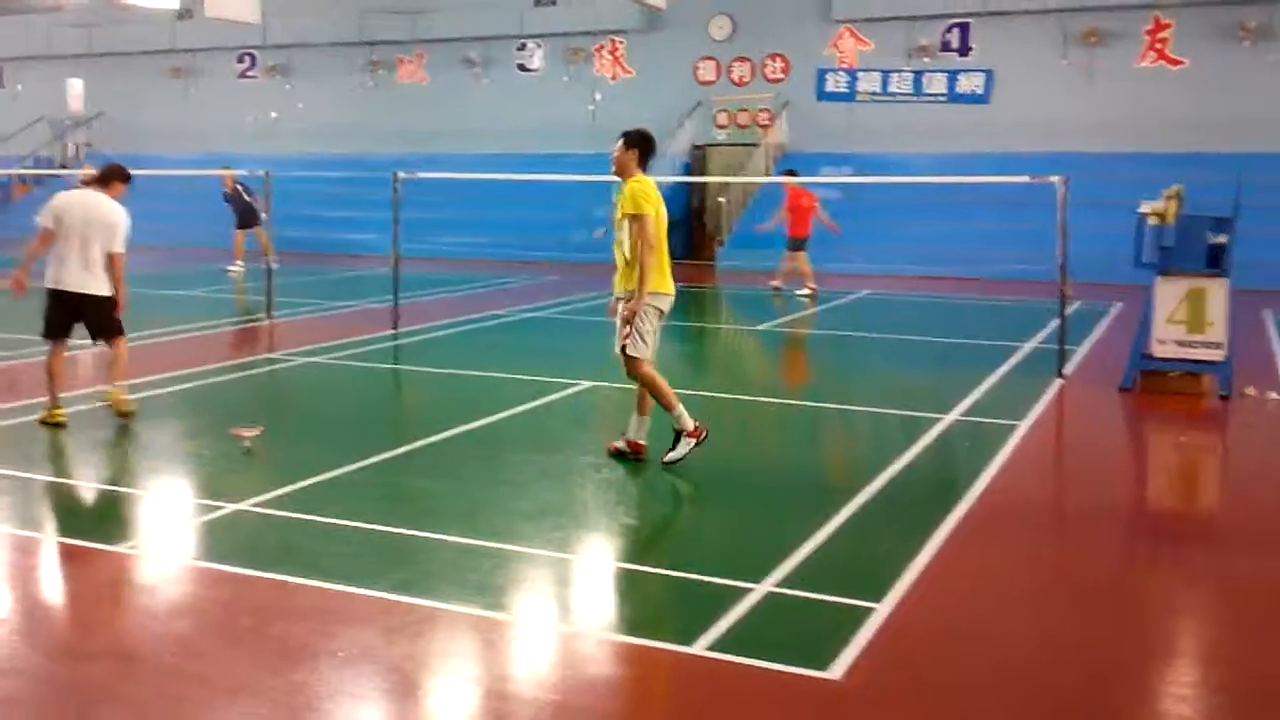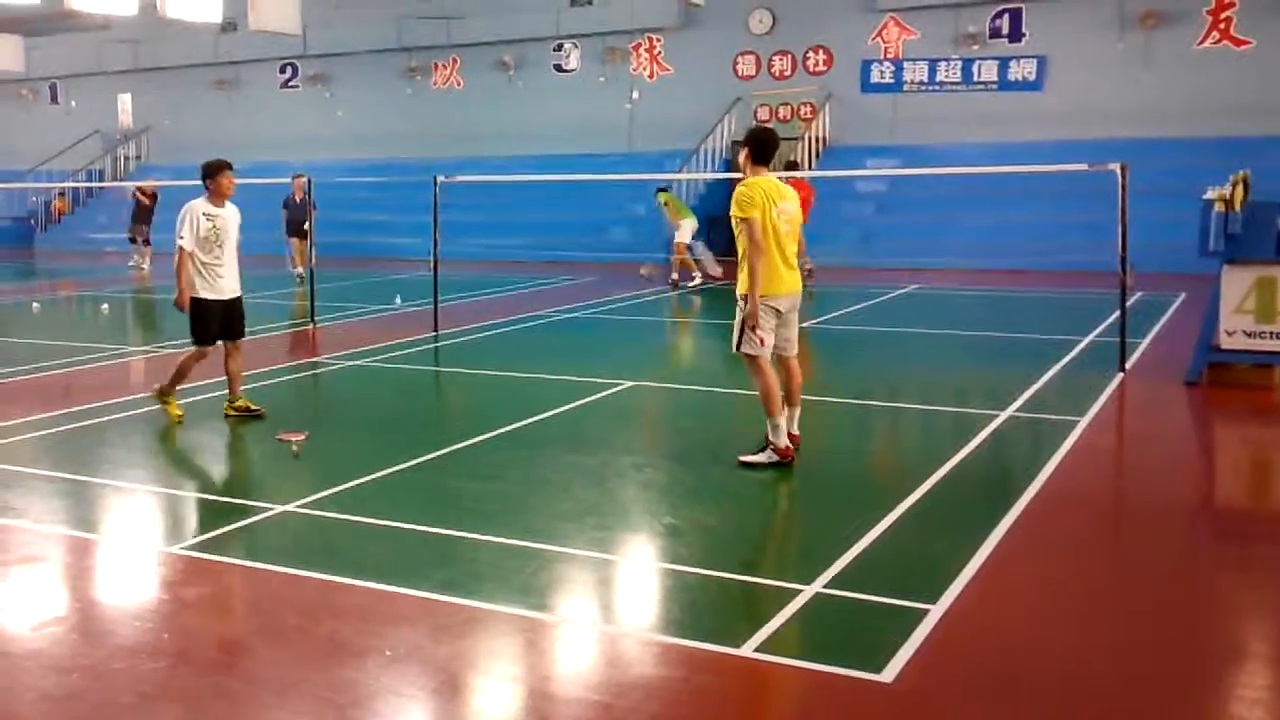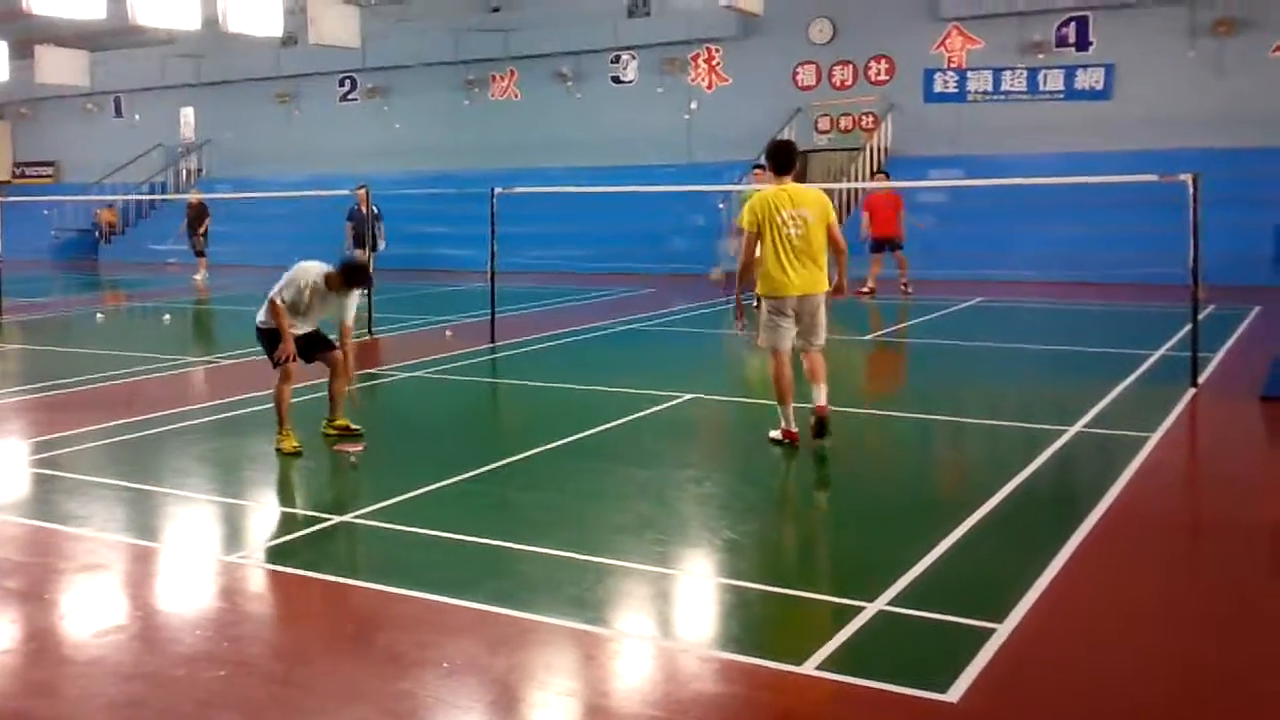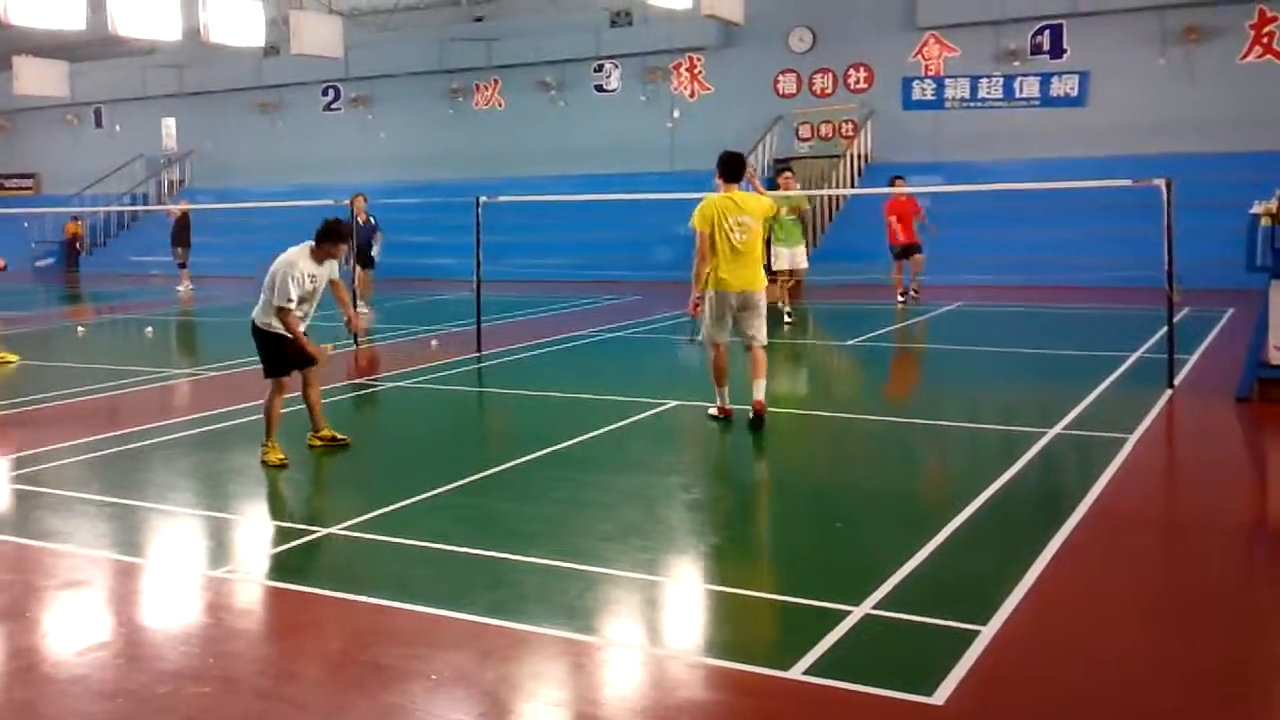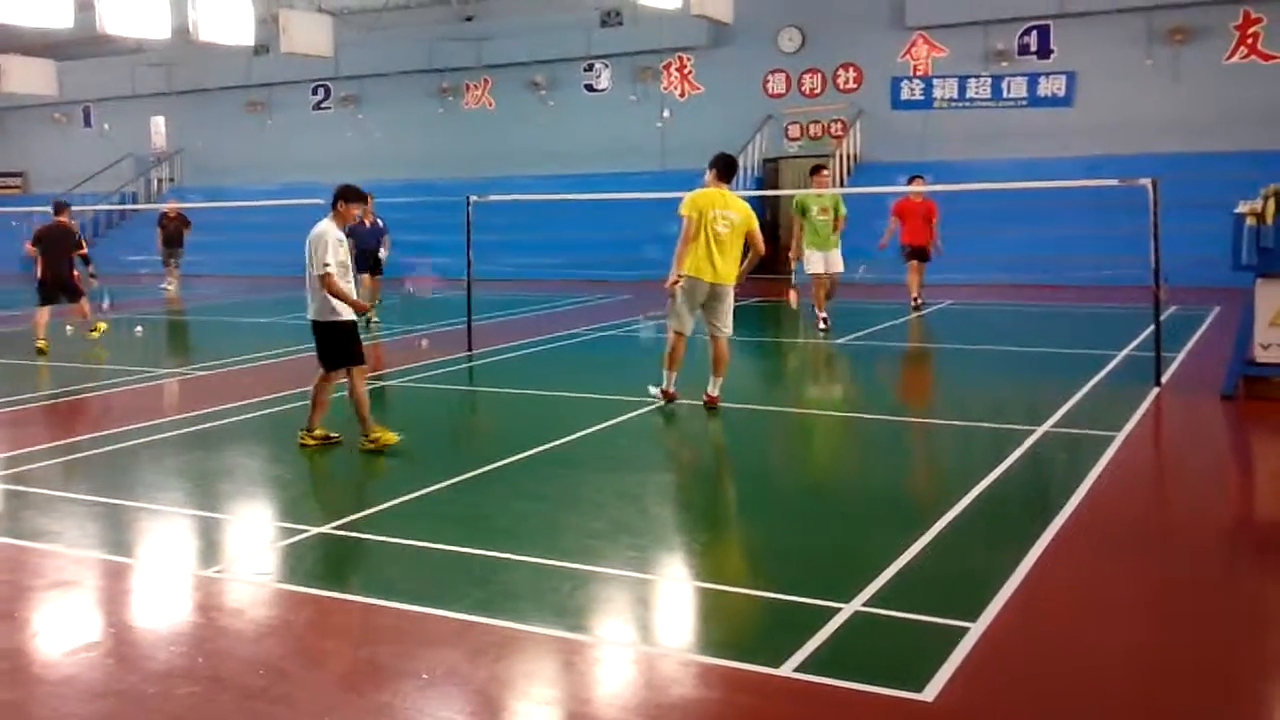
dt=1s
person 1, frame 1
left shoulder: (635, 189)
right shoulder: (645, 189)
left elbow: (647, 246)
left wrist: (638, 297)
right wrist: (622, 295)
left hip: (644, 292)
right hip: (645, 290)
left knee: (636, 366)
right knee: (642, 365)
left ankle: (688, 428)
right ankle: (635, 440)
person 1, frame 2
left shoulder: (747, 190)
right shoulder: (787, 191)
left elbow: (756, 245)
left wrist: (753, 301)
left hip: (762, 291)
right hip: (790, 287)
left knee: (758, 362)
right knee: (787, 359)
left ankle: (779, 445)
right ankle: (790, 430)
person 1, frame 3
left shoulder: (758, 203)
right shoulder: (819, 197)
left elbow: (748, 256)
right elbow: (840, 246)
left wrist: (739, 293)
right wrist: (841, 278)
left hip: (776, 291)
right hip: (814, 289)
left knee: (780, 356)
right knee: (812, 350)
left ankle: (788, 428)
right ankle: (820, 405)
person 1, frame 4
left shoulder: (707, 207)
right shoulder: (757, 203)
left elbow: (702, 254)
right elbow: (773, 205)
left wrist: (696, 291)
left hip: (720, 287)
right hip: (754, 286)
left knee: (718, 346)
right knee: (756, 346)
left ankle: (723, 406)
right ankle: (758, 400)
person 1, frame 5
left shoulder: (697, 198)
right shoulder: (743, 207)
left elbow: (687, 237)
right elbow: (759, 249)
left wrist: (675, 271)
right wrist: (742, 272)
left hip: (694, 276)
right hip: (725, 281)
left knee: (678, 331)
right knee: (719, 336)
left ankle: (667, 388)
right ankle: (713, 393)
person 2, frame 1
left shoulder: (63, 199)
right shoulder: (116, 212)
left elbow: (43, 240)
right elbow: (115, 258)
left wrist: (22, 270)
right wrist: (120, 295)
left hip: (60, 286)
right hip: (98, 291)
left knee: (57, 346)
right knee: (117, 340)
left ankle: (55, 409)
right ankle: (118, 392)
person 2, frame 2
left shoulder: (233, 212)
right shoulder: (193, 210)
right elbow: (183, 252)
left wrist: (233, 282)
right wrist: (183, 288)
left hip: (231, 292)
right hip: (203, 294)
left knee: (234, 346)
right knee: (203, 350)
left ankle: (235, 401)
right ankle: (166, 392)
person 2, frame 3
left shoulder: (348, 291)
right shoulder: (304, 274)
left elbow: (346, 330)
right elbow: (275, 302)
left wrist: (349, 366)
right wrist: (287, 338)
left hip: (305, 328)
right hip: (273, 325)
left knee: (338, 361)
right knee: (287, 371)
left ankle: (334, 421)
right ankle: (283, 434)
person 2, frame 4
left shoulder: (330, 258)
right shoulder: (292, 265)
left elbow: (335, 283)
right elbow: (283, 313)
left wrist: (350, 313)
right wrist: (306, 345)
left hip: (297, 325)
right hip: (271, 327)
left knee: (311, 375)
right knee: (280, 383)
left ankle: (319, 432)
right ankle: (269, 445)
person 2, frame 5
left shoulder: (335, 233)
right shoulder: (325, 233)
right elbow: (326, 280)
left wrist: (351, 304)
right wrist: (353, 303)
left hip: (332, 316)
right hip: (334, 316)
left knee: (329, 373)
right knee: (357, 372)
left ankle: (311, 430)
right ankle: (370, 433)
